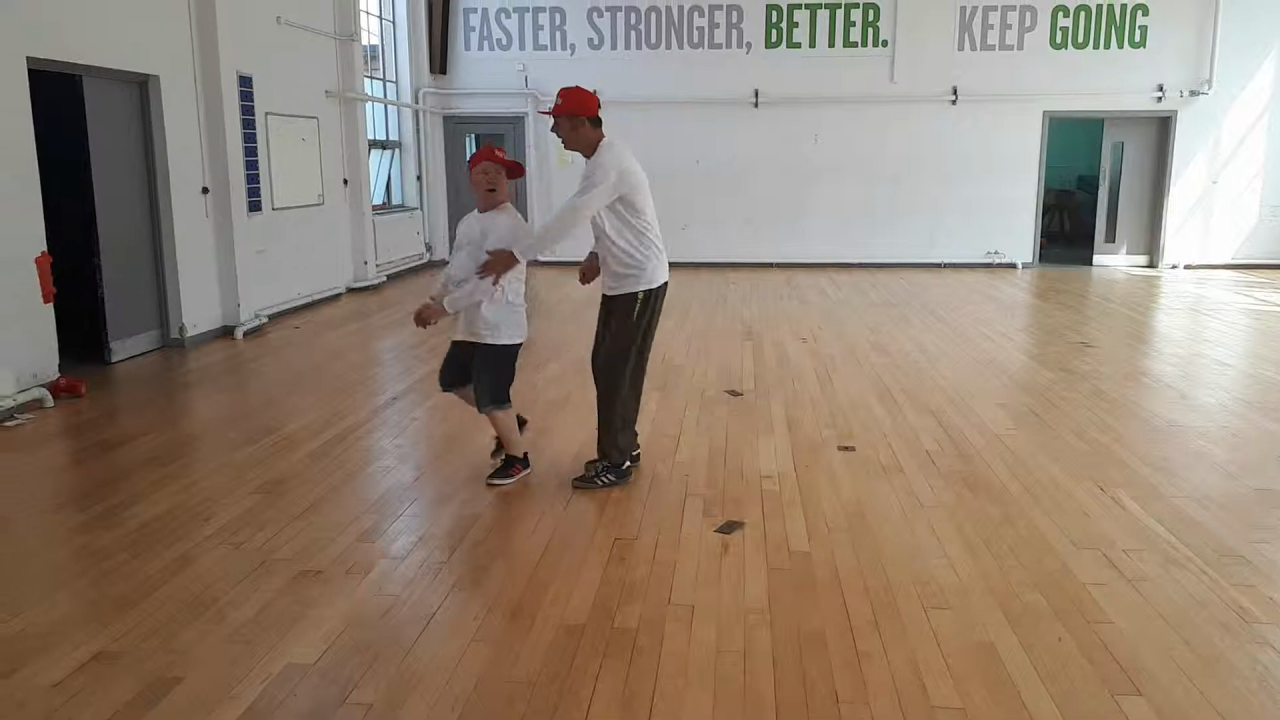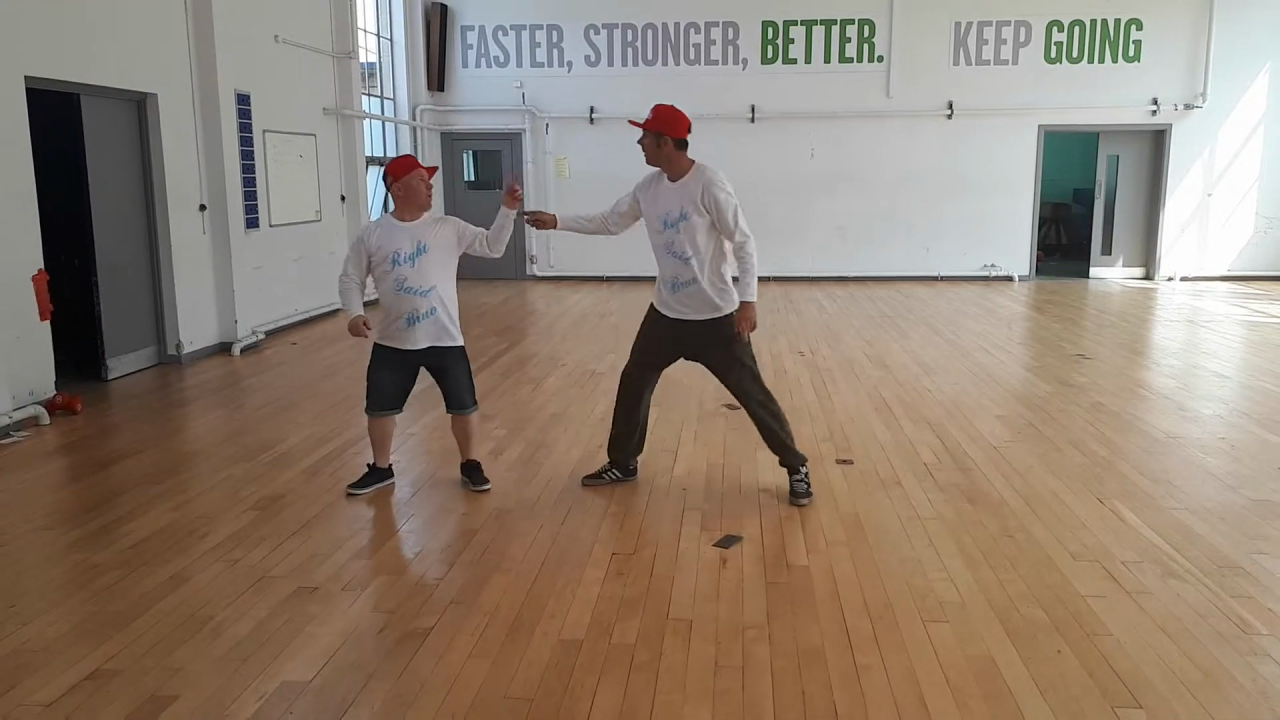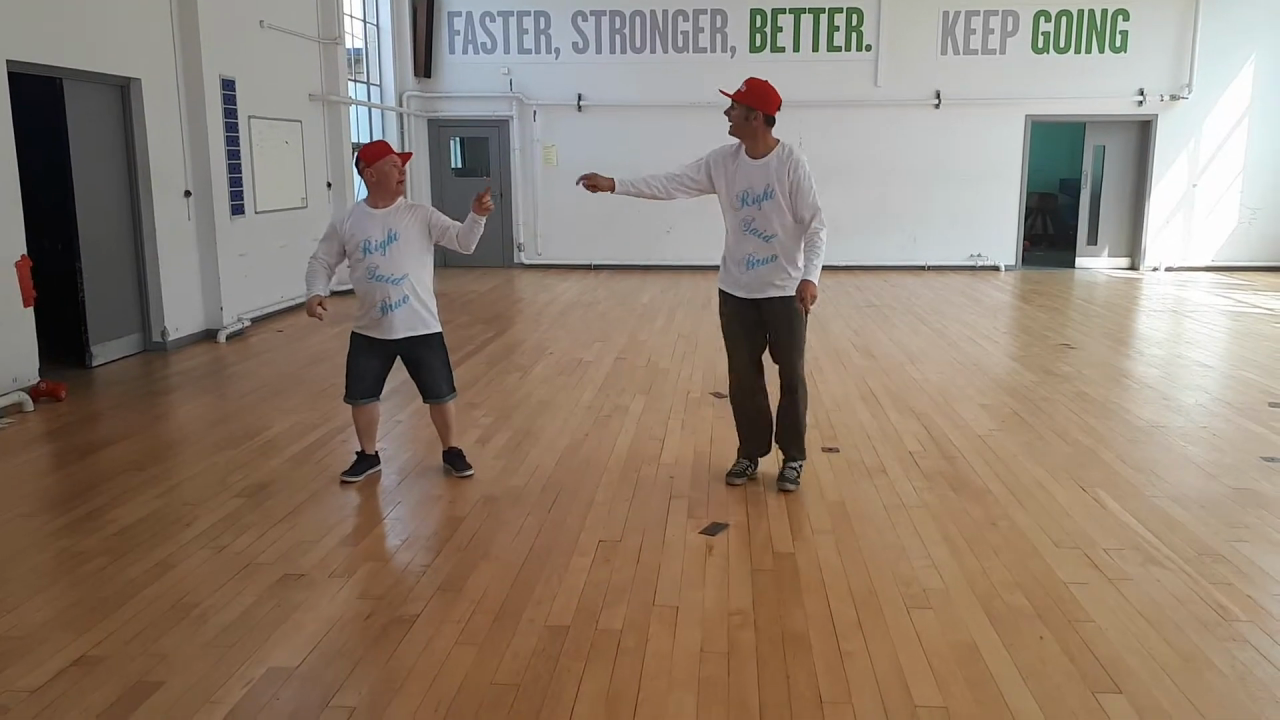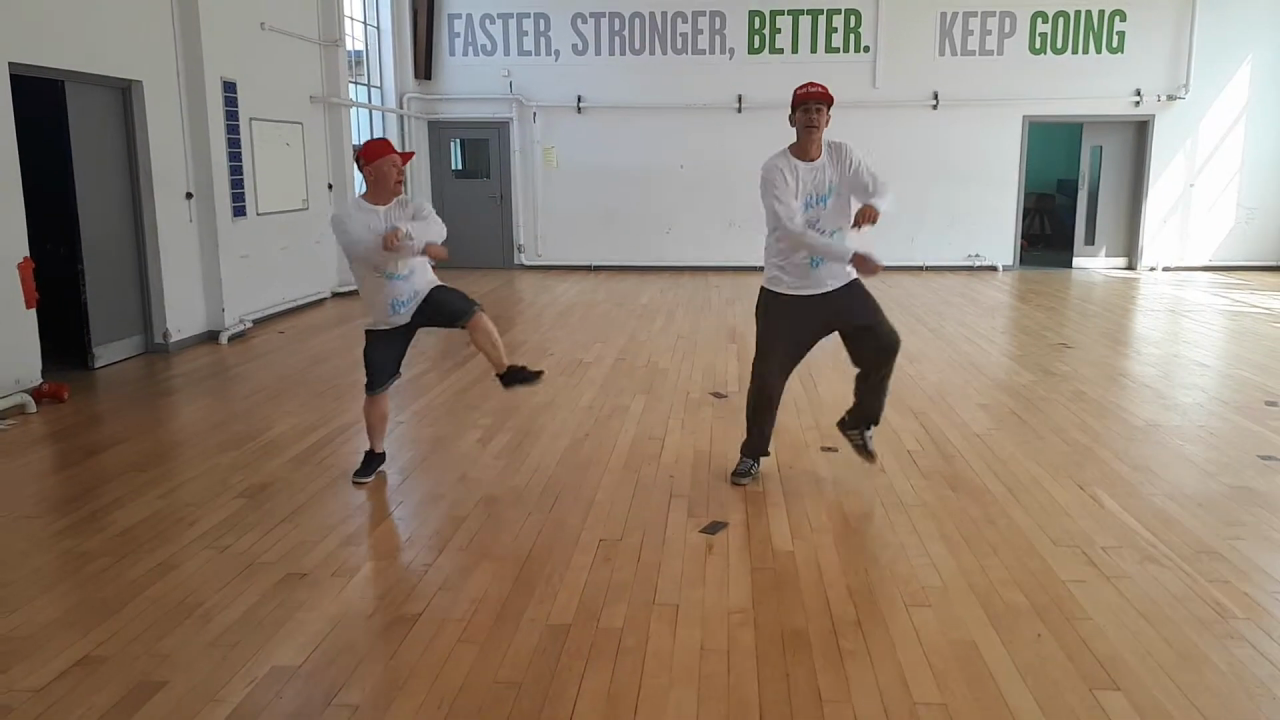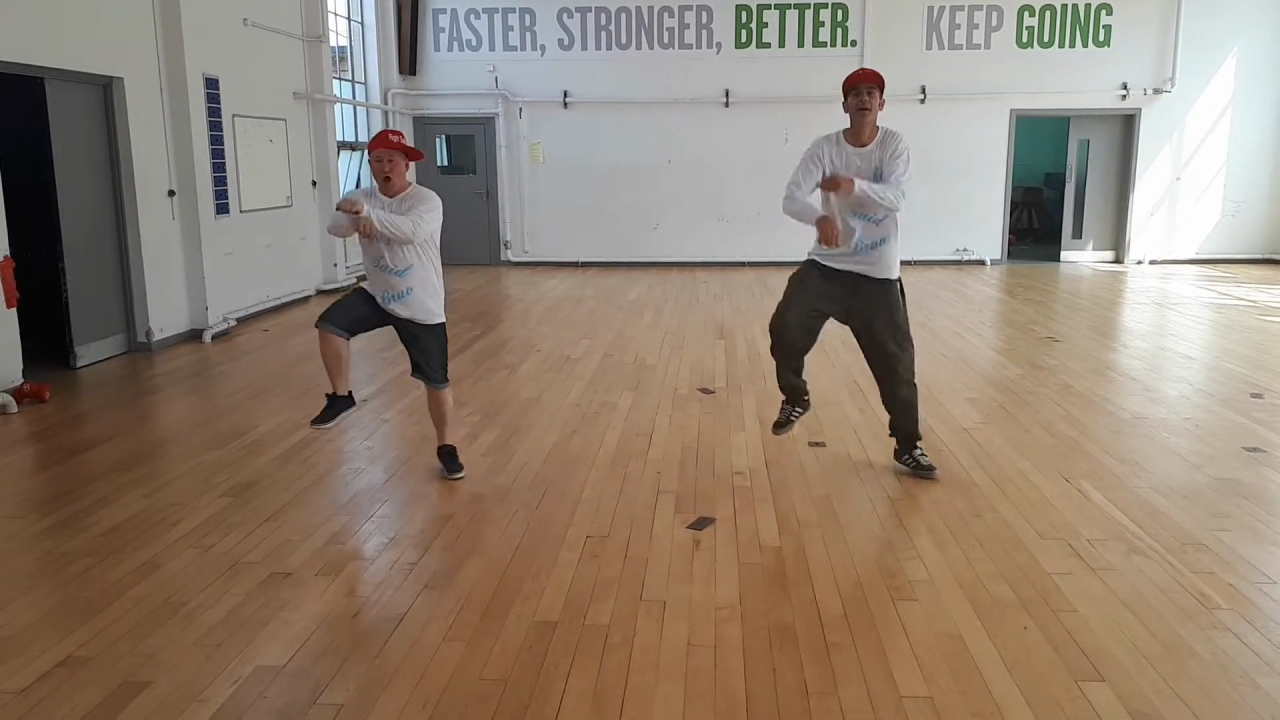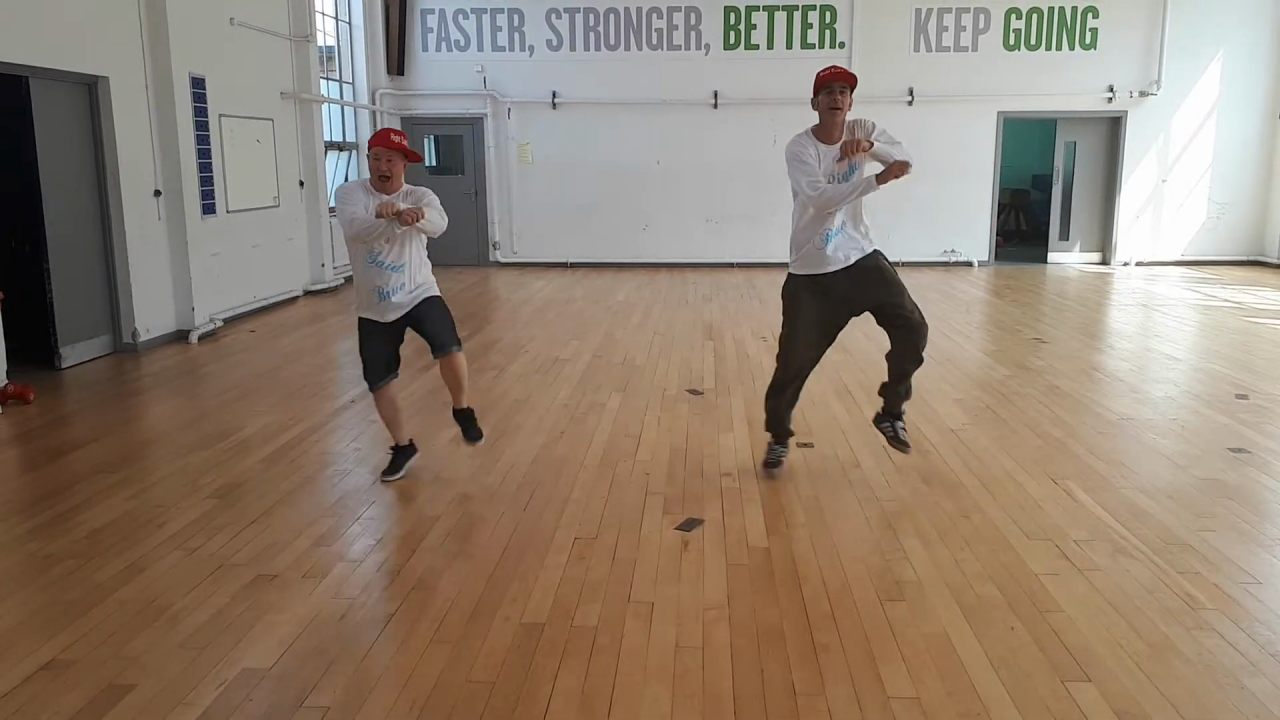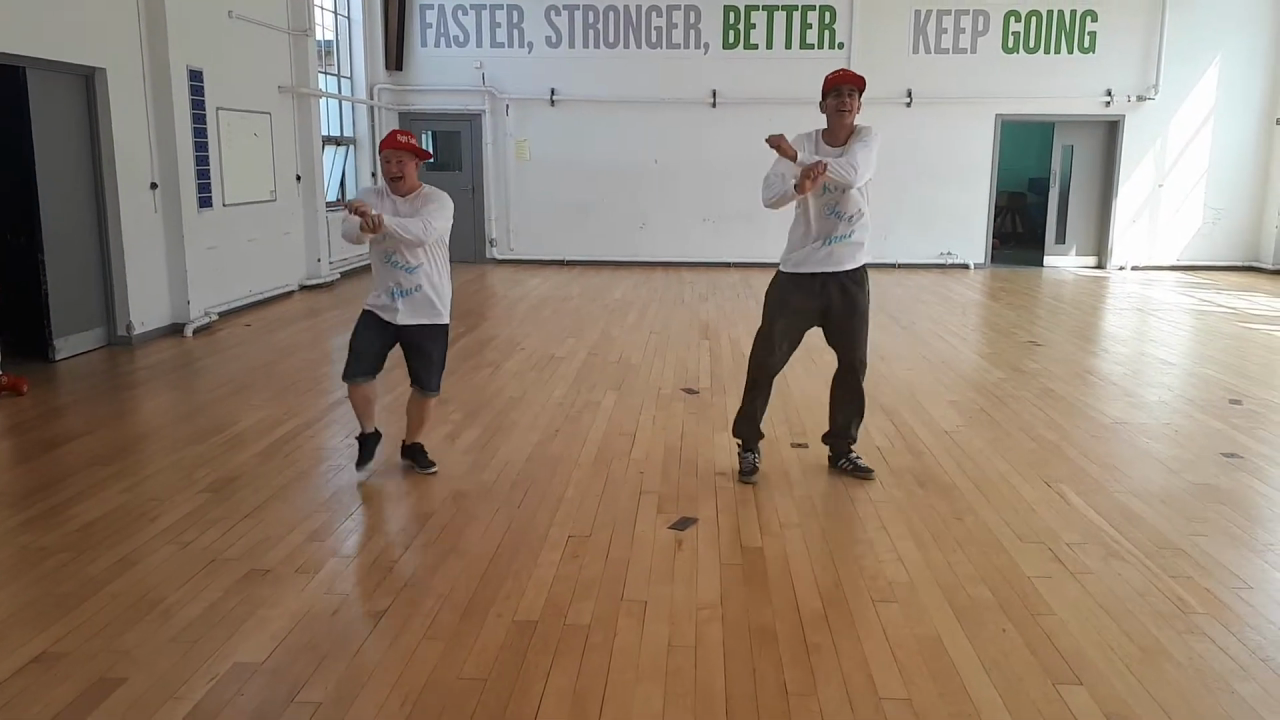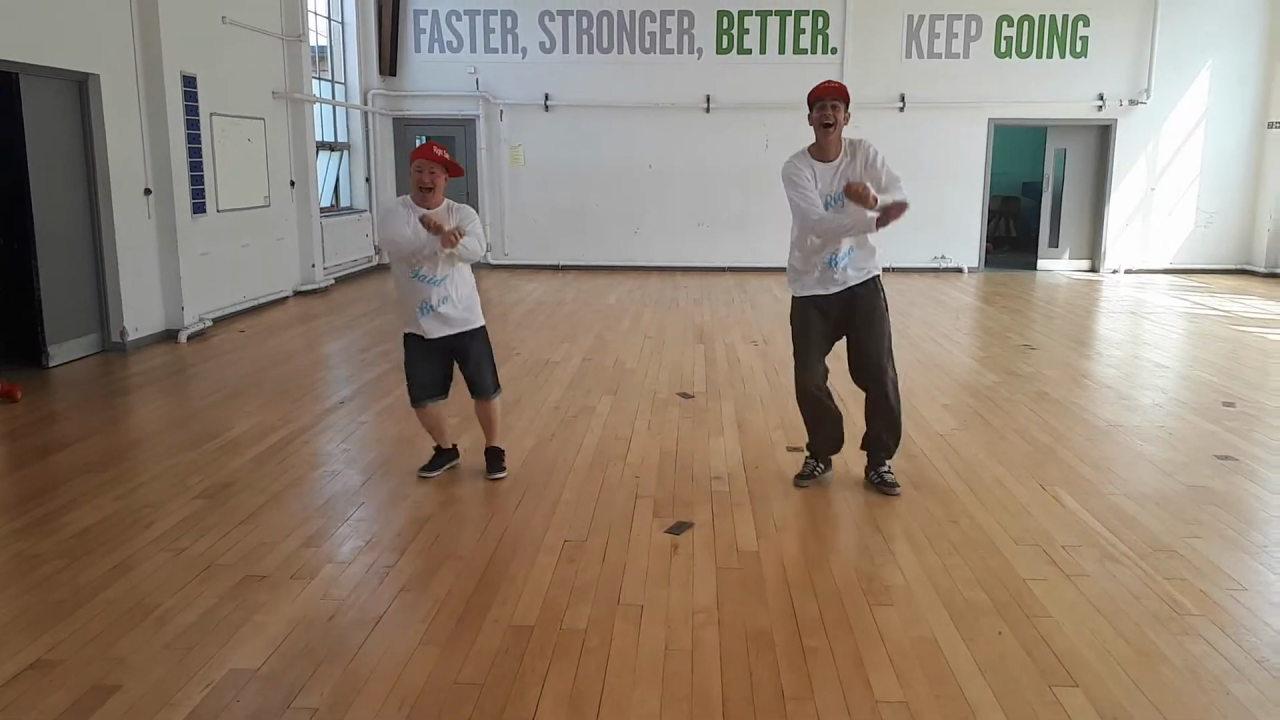
dt=0.5s
person 1, frame 1
left shoulder: (609, 163)
right shoulder: (601, 158)
left elbow: (569, 218)
left wrist: (515, 255)
right wrist: (597, 255)
left hip: (640, 283)
right hip: (620, 281)
left knee: (618, 374)
right knee: (604, 366)
left ankle: (616, 463)
right ankle: (622, 448)
person 1, frame 2
left shoulder: (710, 183)
right shoulder: (650, 186)
left elbow: (743, 243)
right elbow: (610, 221)
left wrist: (748, 300)
right wrist: (558, 222)
left hip: (713, 311)
right hip: (666, 311)
left knee: (749, 390)
right knee: (634, 383)
left ankle: (794, 467)
right ankle: (622, 462)
person 1, frame 3
left shoulder: (792, 164)
right shoulder: (722, 160)
left elbow: (814, 226)
right elbow: (672, 183)
left wrist: (810, 275)
right wrist: (615, 185)
left hip: (784, 291)
right hip: (736, 289)
left knee: (792, 376)
right knee: (744, 378)
left ankle: (791, 458)
right ankle: (750, 453)
person 1, frame 4
left shoulder: (843, 155)
right shoulder: (775, 169)
left elbow: (881, 189)
right elbow: (790, 229)
left wrist: (872, 203)
right wrist: (849, 256)
left hip: (840, 284)
right hip: (786, 289)
left knee: (884, 346)
right knee: (768, 376)
left ankle: (858, 423)
right ankle: (753, 453)
person 1, frame 5
left shoulder: (894, 143)
right shoulder: (823, 148)
left elbow: (893, 195)
right elbow: (792, 201)
left wrist: (855, 187)
right wrist: (821, 218)
left hip: (880, 274)
right hip: (827, 266)
left knee: (896, 363)
right knee: (787, 332)
left ankle: (909, 445)
right ankle: (795, 395)
person 1, frame 6
left shoulder: (865, 130)
right shoulder: (800, 147)
left elbow: (902, 157)
right elbow: (820, 197)
left wrist: (868, 146)
right wrist: (878, 177)
left hip: (860, 258)
right hip: (810, 271)
left knee: (911, 327)
right knee: (794, 359)
left ankle: (891, 412)
right ankle: (778, 437)
person 1, frame 7
left shoulder: (866, 138)
right shoulder: (799, 146)
left elbow: (853, 174)
right elbow: (772, 196)
left wrist: (807, 162)
right wrist: (807, 174)
left hip: (847, 271)
right hip: (797, 271)
left knee: (853, 364)
right knee: (766, 358)
left ankle: (842, 449)
right ankle: (748, 444)
person 1, frame 8
left shoulder: (861, 152)
right shoulder: (795, 168)
left elbow: (894, 191)
right elbow: (819, 225)
left wrist: (871, 196)
right wrist: (877, 219)
left hip: (861, 282)
right hip: (812, 290)
left knee: (877, 374)
right knee: (810, 382)
left ankle: (879, 461)
right ankle: (821, 454)
person 2, frame 1
left shoulder: (510, 224)
right shoulder: (470, 221)
left elbow: (493, 279)
left wrist: (443, 305)
right wrist: (438, 298)
left hip: (497, 331)
right hip: (469, 328)
left knee: (491, 400)
right knee: (453, 381)
left ankle: (517, 458)
right ankle: (511, 421)
person 2, frame 2
left shoulder: (450, 228)
right shoulder: (373, 235)
left elbow: (493, 246)
right elbow: (350, 278)
left wrist: (508, 211)
right wrist: (355, 313)
left hip: (445, 338)
right hip: (393, 340)
left knee: (464, 406)
right knee: (380, 407)
left ankle: (470, 464)
right ankle: (381, 468)
person 2, frame 3
left shoulder: (422, 215)
right shoulder: (345, 223)
left elbow: (463, 242)
right elbow: (322, 262)
left wrist: (478, 215)
right wrist: (316, 293)
left hip: (421, 326)
right hip: (370, 330)
left knee: (441, 394)
right knee: (361, 396)
left ankle: (451, 451)
right ankle: (368, 455)
person 2, frame 4
left shoulder: (412, 206)
right shoulder: (346, 218)
left elbow: (437, 231)
right elbow: (365, 249)
left wrist: (403, 230)
right wrist: (419, 245)
left hip: (427, 295)
right hip: (386, 316)
left knee: (474, 315)
right knee: (376, 389)
left ankle: (507, 372)
right ankle: (375, 454)
person 2, frame 5
left shoulder: (427, 201)
right shoulder: (360, 199)
left elbow: (410, 230)
right elbow: (336, 226)
left wrist: (365, 212)
right wrist: (355, 221)
left hip: (423, 306)
right hip: (376, 295)
left knee: (435, 382)
right knee: (330, 327)
left ankle: (446, 447)
right ankle: (340, 397)
person 2, frame 6
left shoulder: (421, 197)
right shoulder: (349, 193)
left elbow: (437, 223)
right elbow: (355, 228)
left wrist: (404, 213)
right wrist: (394, 219)
left hip: (418, 294)
right hip: (374, 306)
left knee: (449, 349)
right knee: (380, 382)
left ankle: (463, 411)
right ankle: (402, 447)
person 2, frame 7
left shoulder: (438, 201)
right shoulder: (370, 197)
left elbow: (423, 232)
right elbow: (350, 232)
left wrist: (380, 221)
right wrist: (367, 223)
left hip: (428, 310)
right hip: (381, 306)
left knee: (425, 388)
right knee: (357, 376)
left ankle: (413, 445)
right ankle: (368, 435)
person 2, frame 8
left shoulder: (462, 214)
right shoulder: (394, 212)
left elbow: (475, 248)
right elbow: (399, 247)
left wrist: (442, 232)
right wrist: (440, 239)
left hip: (463, 318)
right hip: (419, 323)
left knee: (486, 391)
right knee: (423, 399)
left ankle: (493, 450)
right ankle: (445, 449)
